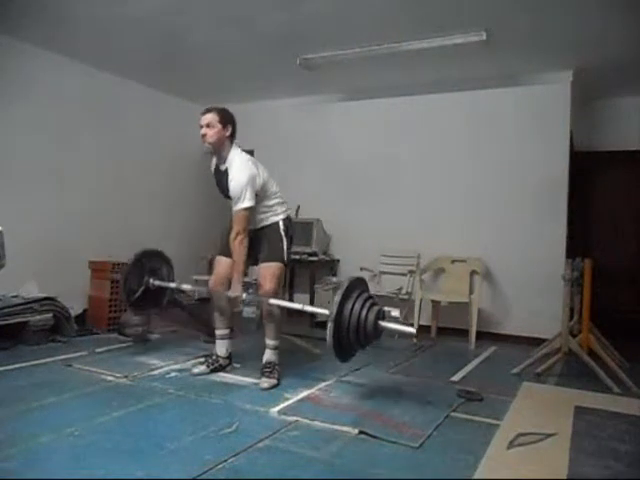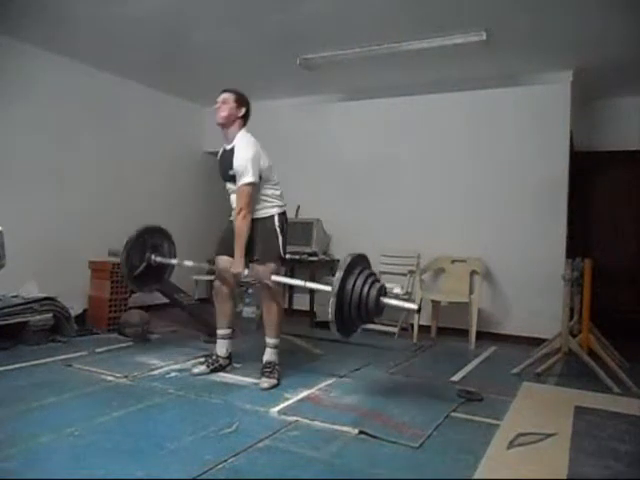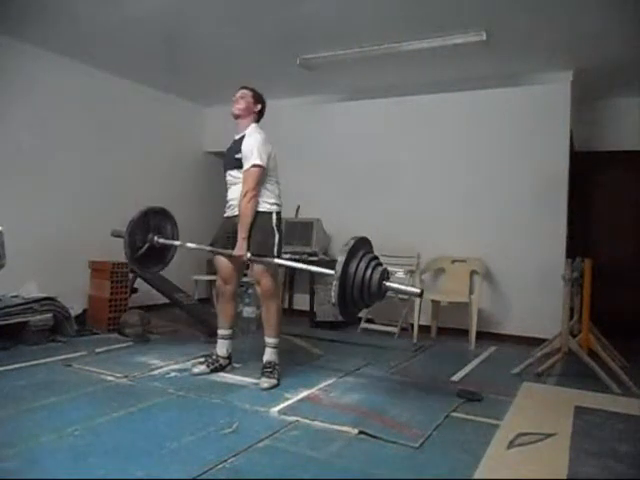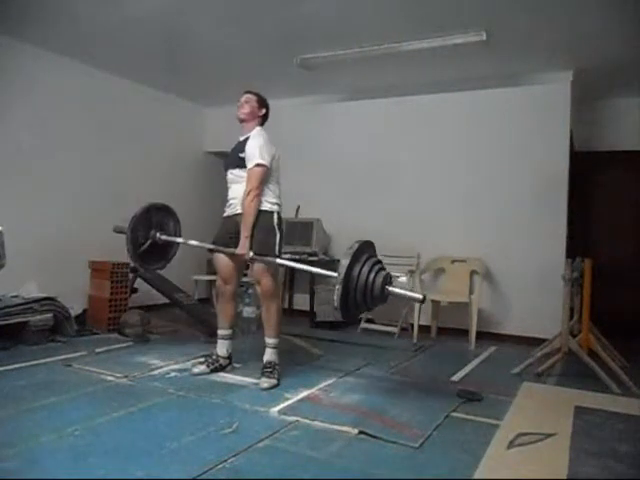
dt=0.2s
person 1, frame 1
left shoulder: (241, 170)
right shoulder: (216, 163)
left elbow: (240, 232)
left wrist: (238, 281)
left hip: (271, 224)
right hip: (244, 225)
left knee: (268, 289)
right knee: (217, 285)
left ankle: (270, 361)
right ankle: (221, 354)
person 1, frame 2
left shoulder: (246, 149)
right shoulder: (224, 149)
left elbow: (245, 208)
left wrist: (240, 258)
right wrist: (233, 255)
left hip: (267, 219)
right hip: (241, 219)
left knee: (267, 288)
right knee: (221, 284)
left ankle: (270, 361)
right ankle: (222, 355)
person 1, frame 3
left shoulder: (255, 139)
right shoulder: (235, 143)
left elbow: (250, 194)
left wrist: (242, 240)
right wrist: (234, 233)
left hip: (261, 217)
right hip: (232, 217)
left knee: (265, 287)
right knee: (224, 286)
left ankle: (270, 361)
right ankle: (222, 354)
person 1, frame 4
left shoulder: (259, 140)
right shoulder: (238, 145)
left elbow: (253, 193)
left wrist: (245, 239)
right wrist: (234, 231)
left hip: (262, 217)
right hip: (232, 217)
left knee: (265, 287)
right knee: (224, 285)
left ankle: (271, 361)
right ankle: (222, 355)
